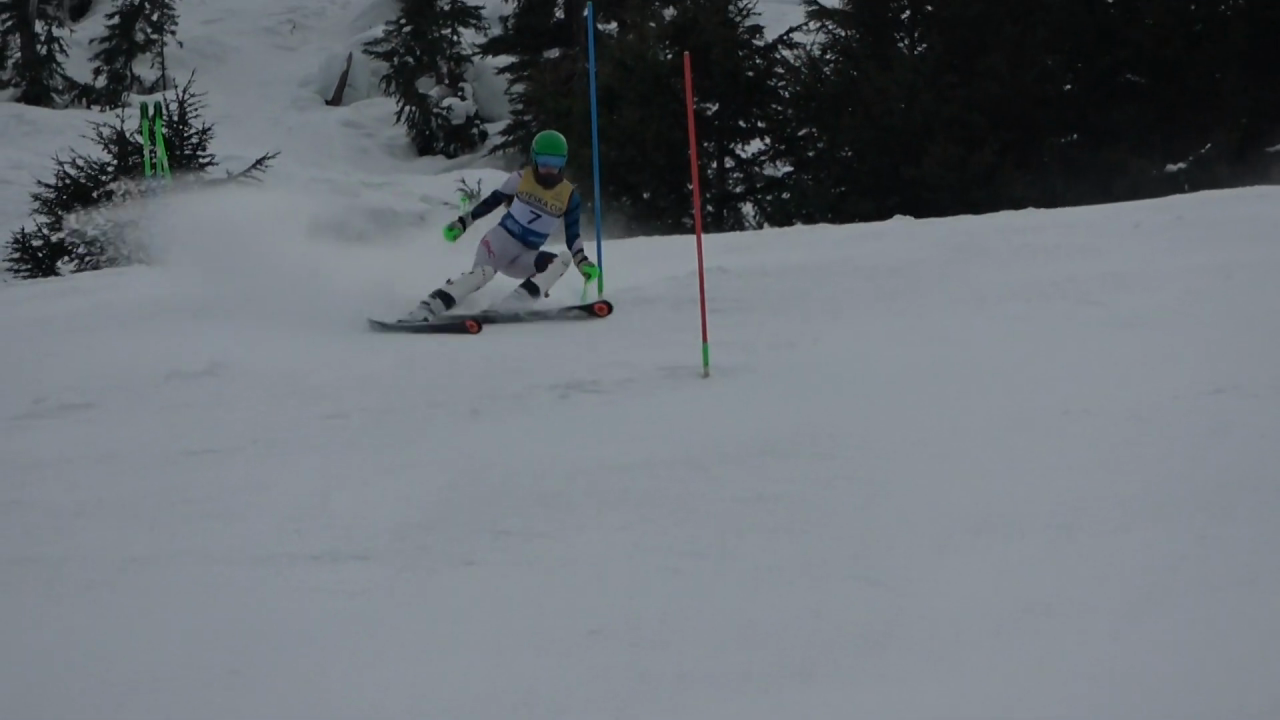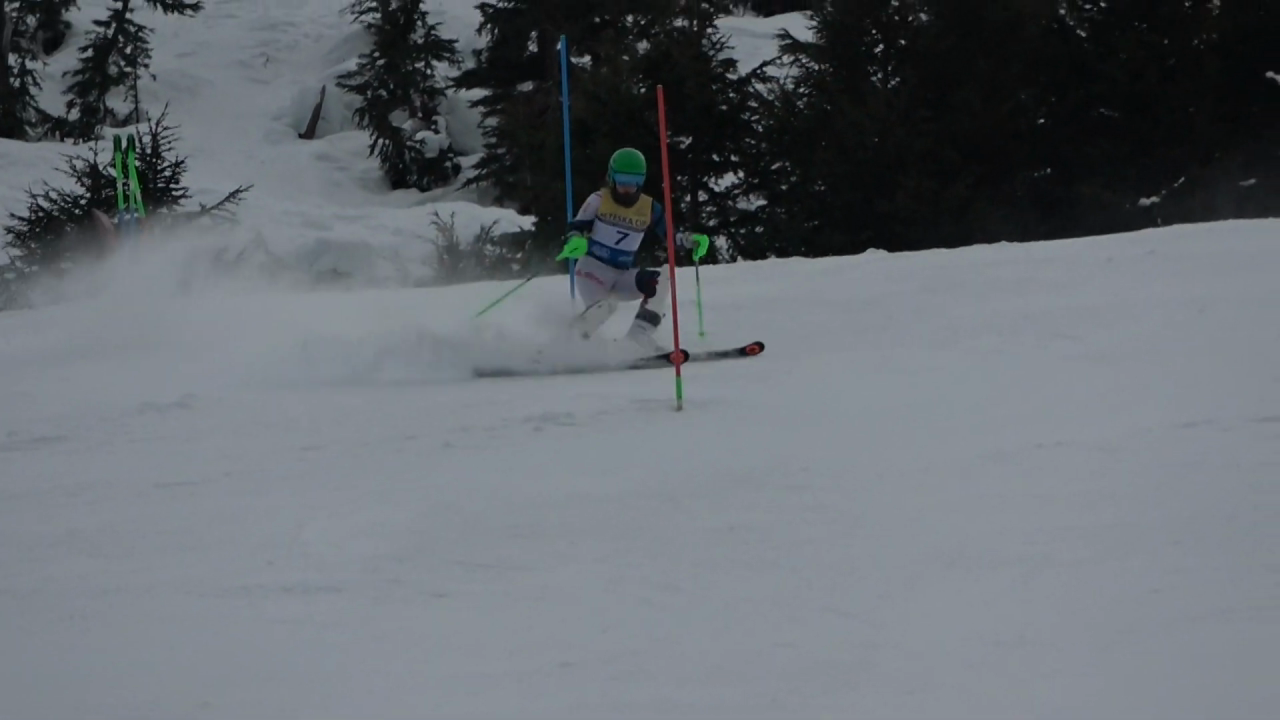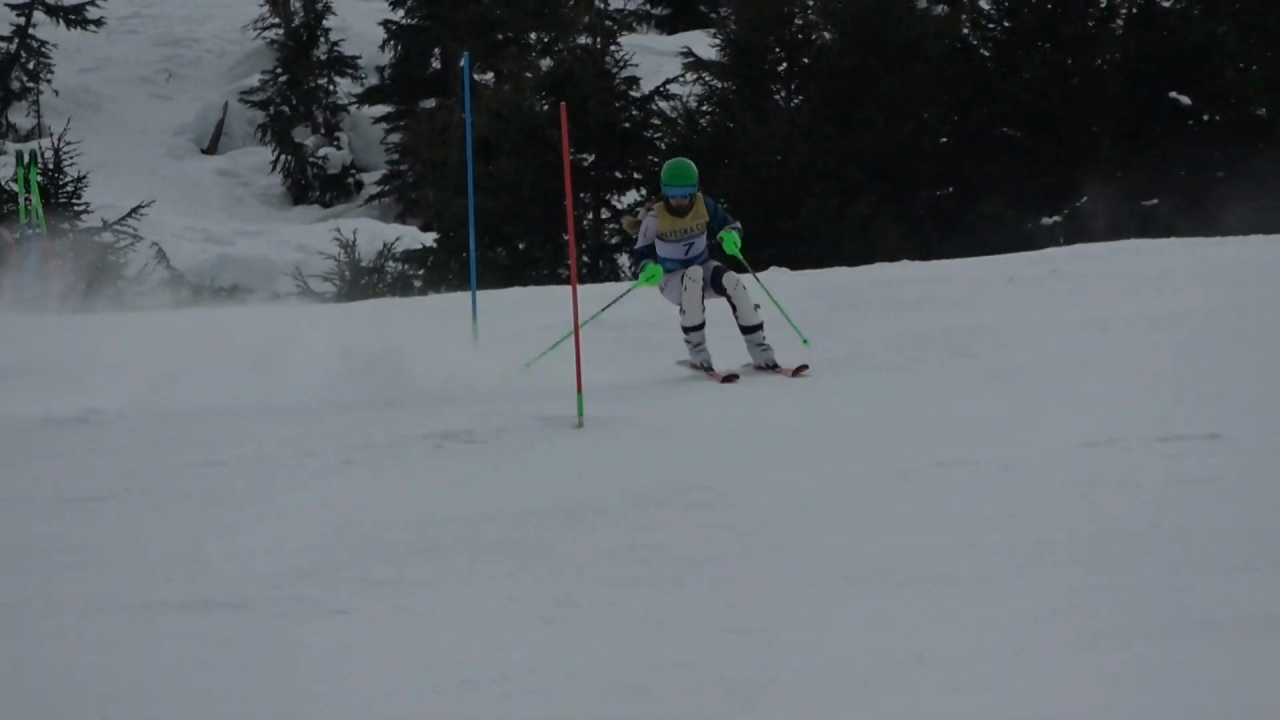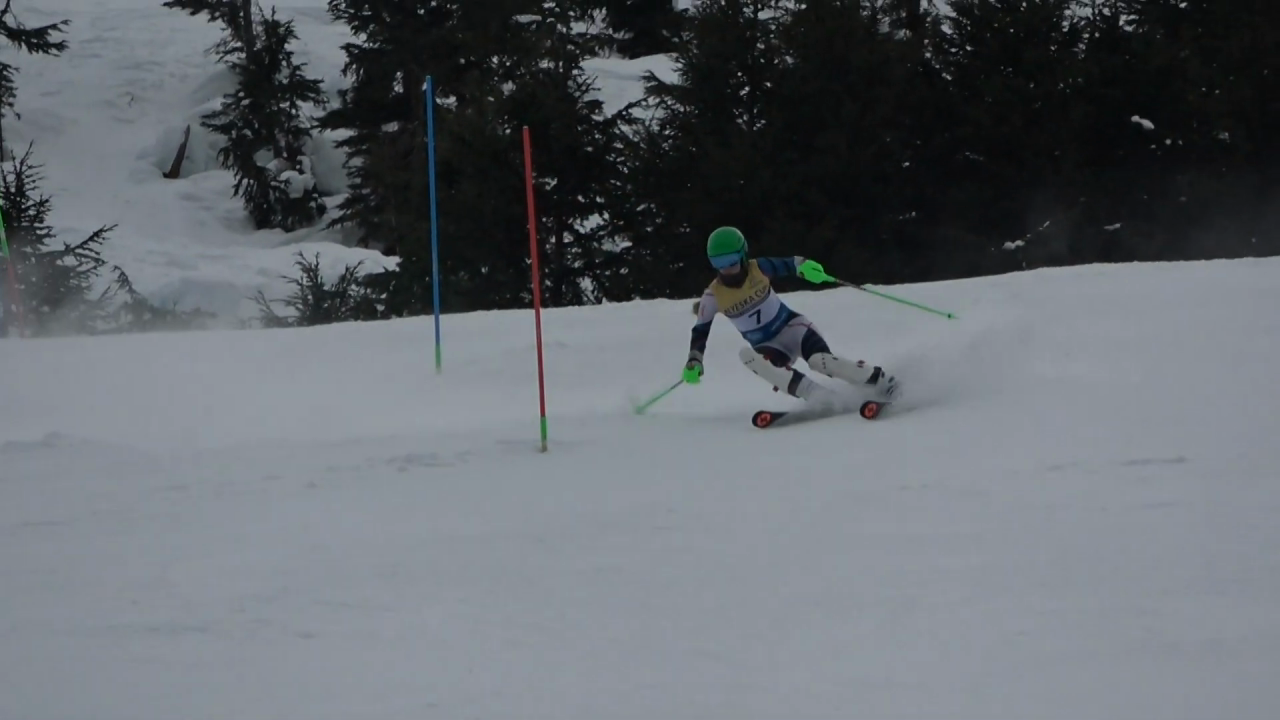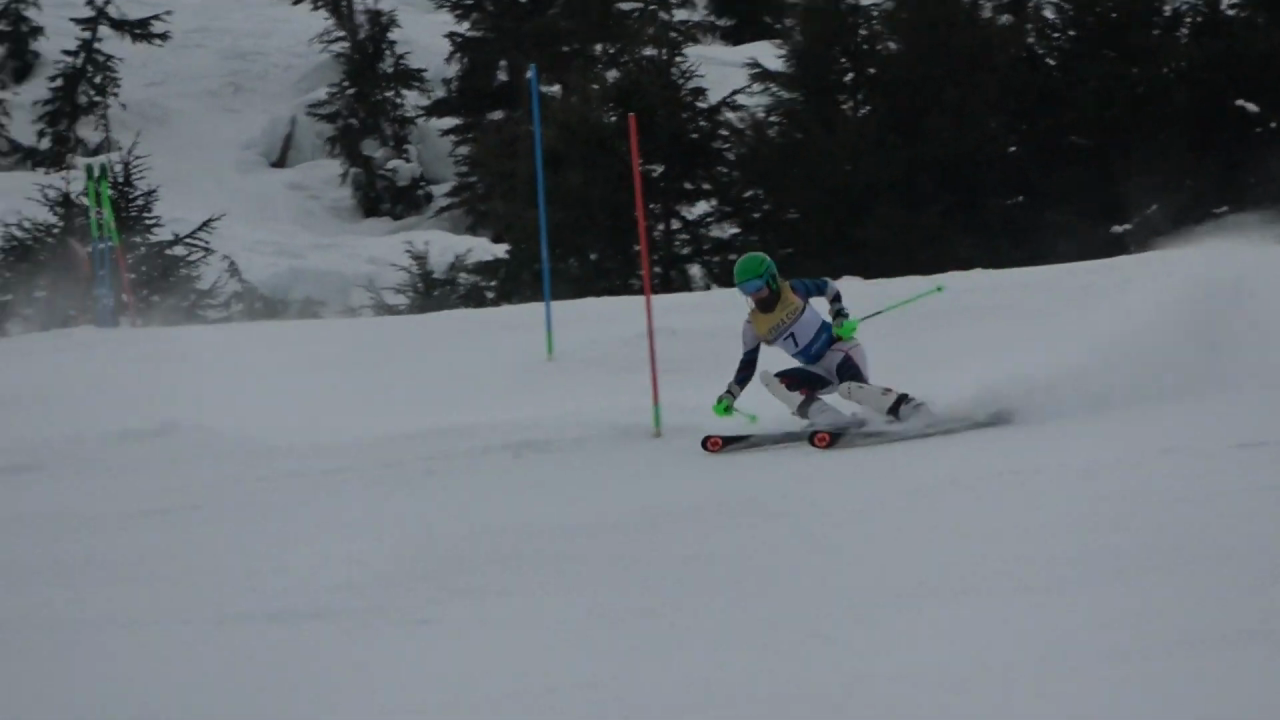
dt=0.3s
person 1, frame 1
left shoulder: (569, 195)
right shoulder: (522, 178)
left elbow: (572, 234)
right elbow: (495, 199)
left wrist: (582, 262)
right wrist: (463, 222)
left hip: (524, 258)
right hip: (501, 239)
left knee: (563, 260)
right knee: (483, 273)
left ankle: (515, 305)
right ankle: (427, 311)
person 1, frame 2
left shoulder: (649, 207)
right shoulder: (598, 200)
right elbow: (574, 228)
left wrist: (693, 241)
right wrist: (574, 241)
left hip: (622, 274)
right hip: (592, 270)
left knee: (665, 275)
right knee: (604, 305)
left ankle: (638, 339)
person 1, frame 3
left shoulder: (702, 203)
right shoulder: (655, 217)
left elbow: (731, 224)
right elbow: (639, 255)
left wrist: (731, 236)
right wrist: (648, 270)
left hip: (704, 269)
right hip: (673, 281)
left knee: (732, 282)
right knee: (694, 275)
left ankle: (759, 350)
right ankle: (697, 350)
person 1, frame 4
left shoulder: (758, 268)
right shoulder: (713, 296)
left elbow: (790, 263)
right elbow: (700, 332)
left wrist: (807, 266)
right wrist: (694, 363)
left hip: (793, 327)
right hip: (772, 348)
left knee: (821, 360)
right knee: (747, 356)
left ankle: (886, 386)
right ankle: (818, 394)
person 1, frame 5
left shoulder: (791, 290)
right shoulder: (753, 324)
left elbow: (826, 286)
right elbow: (747, 364)
left wrist: (840, 315)
right wrist: (730, 395)
left hip: (840, 349)
right hip: (816, 370)
left knee: (850, 388)
right knee: (767, 378)
left ankle: (911, 409)
right ankle: (826, 417)
